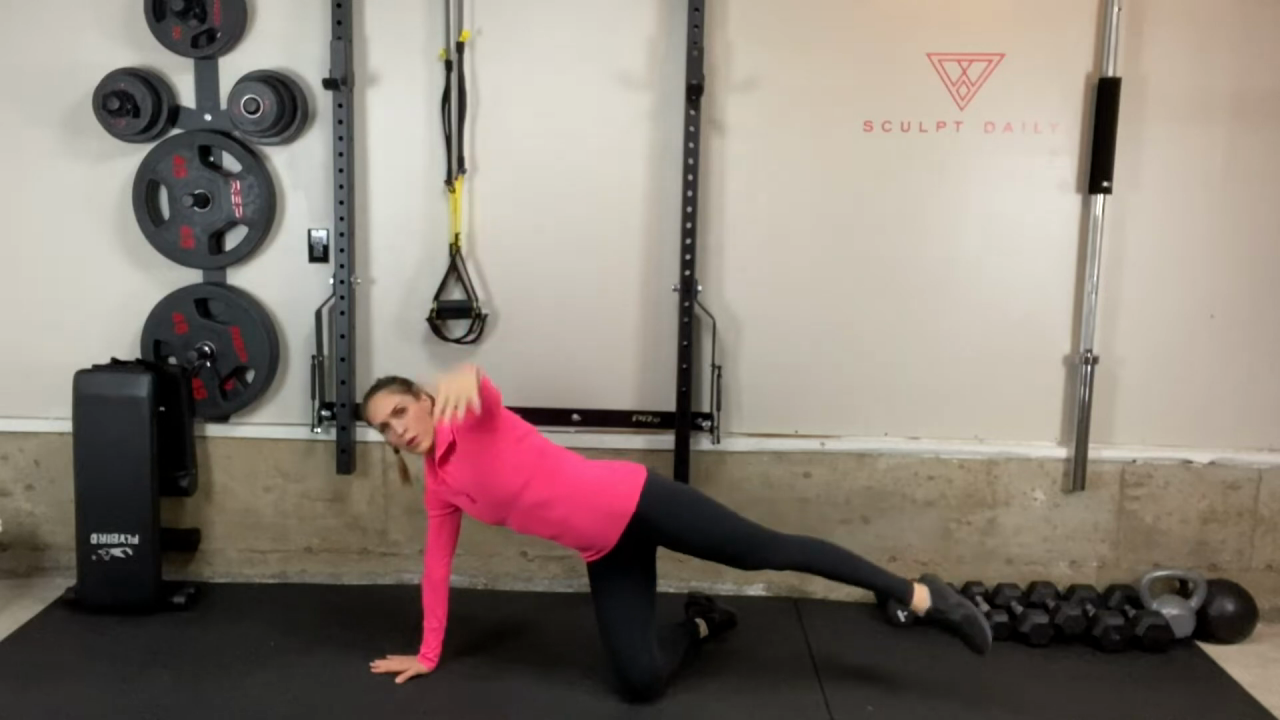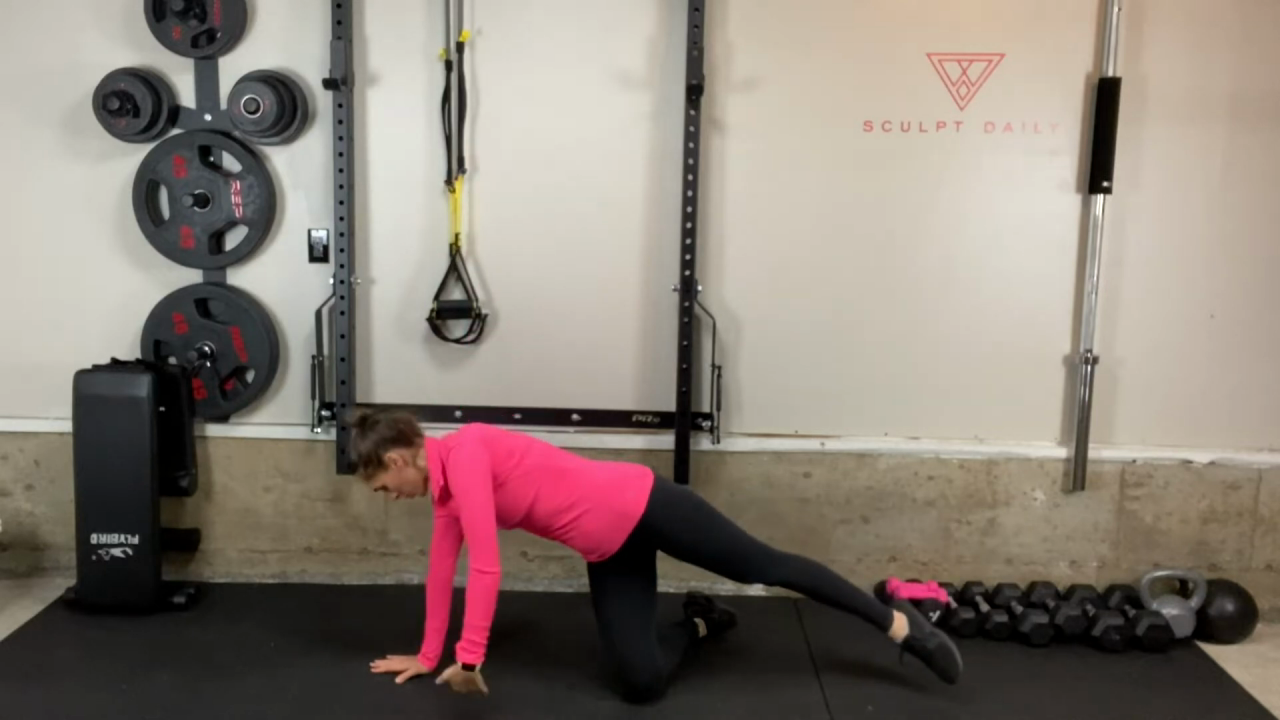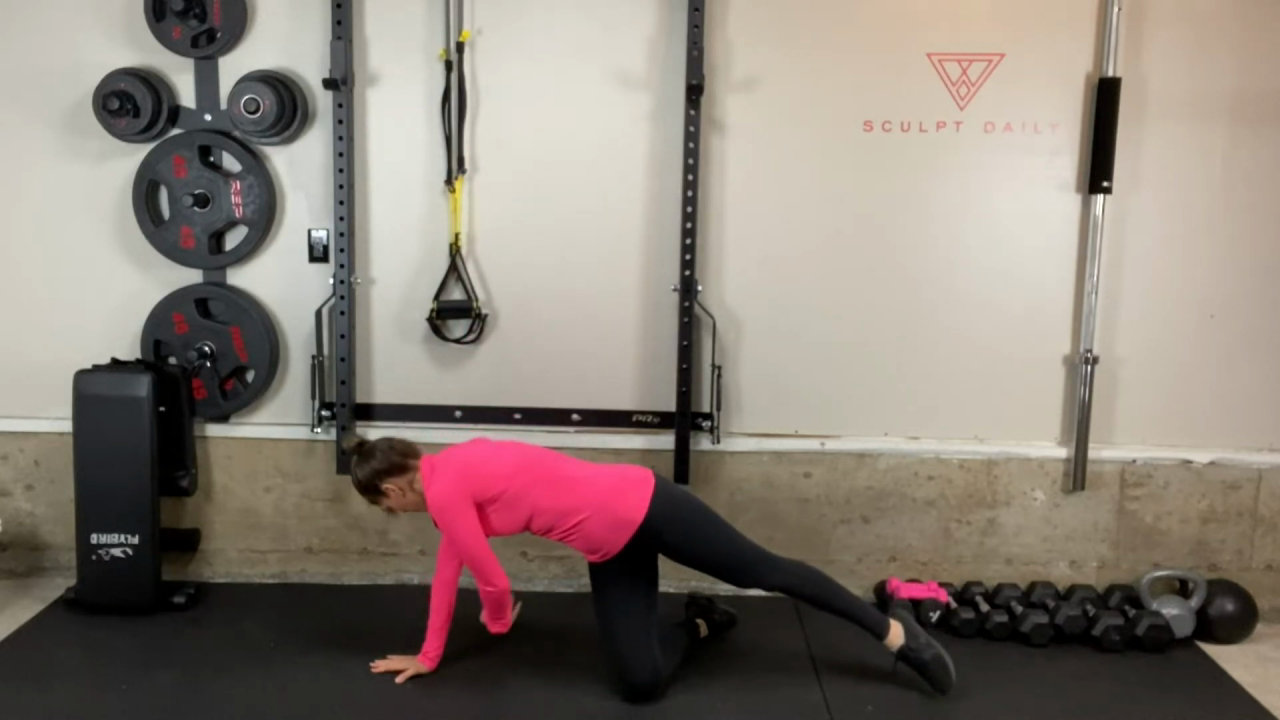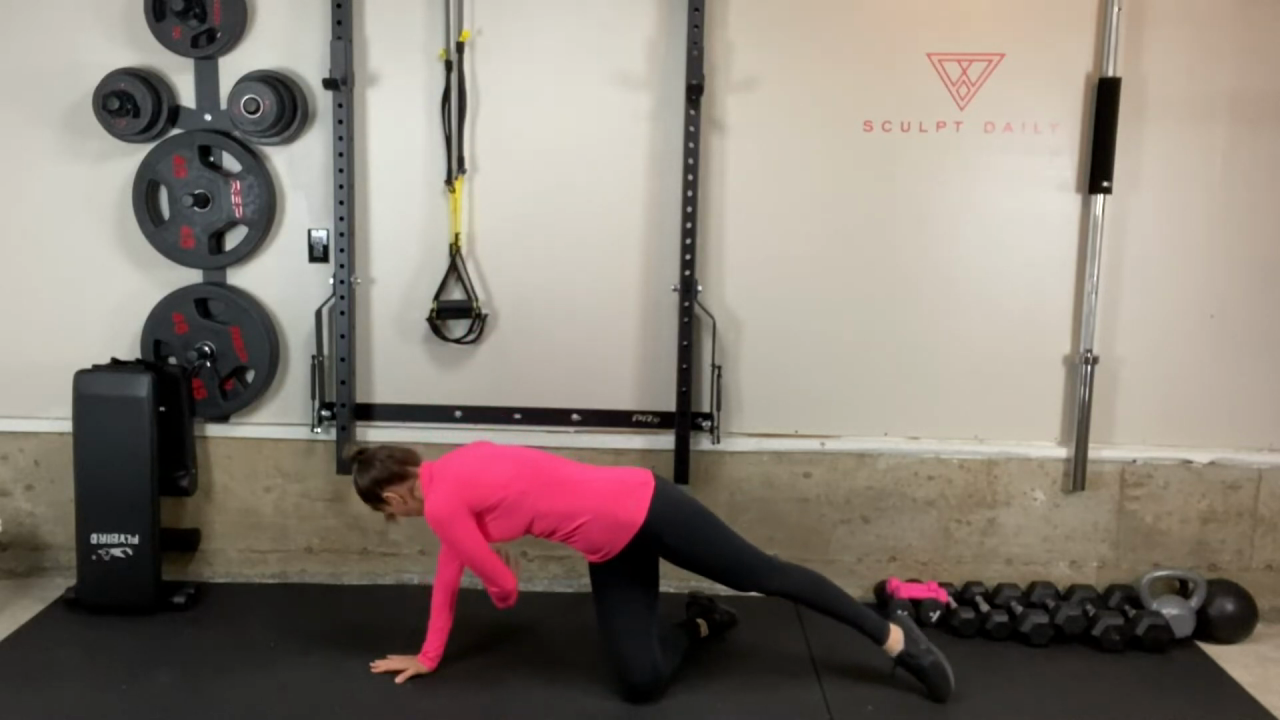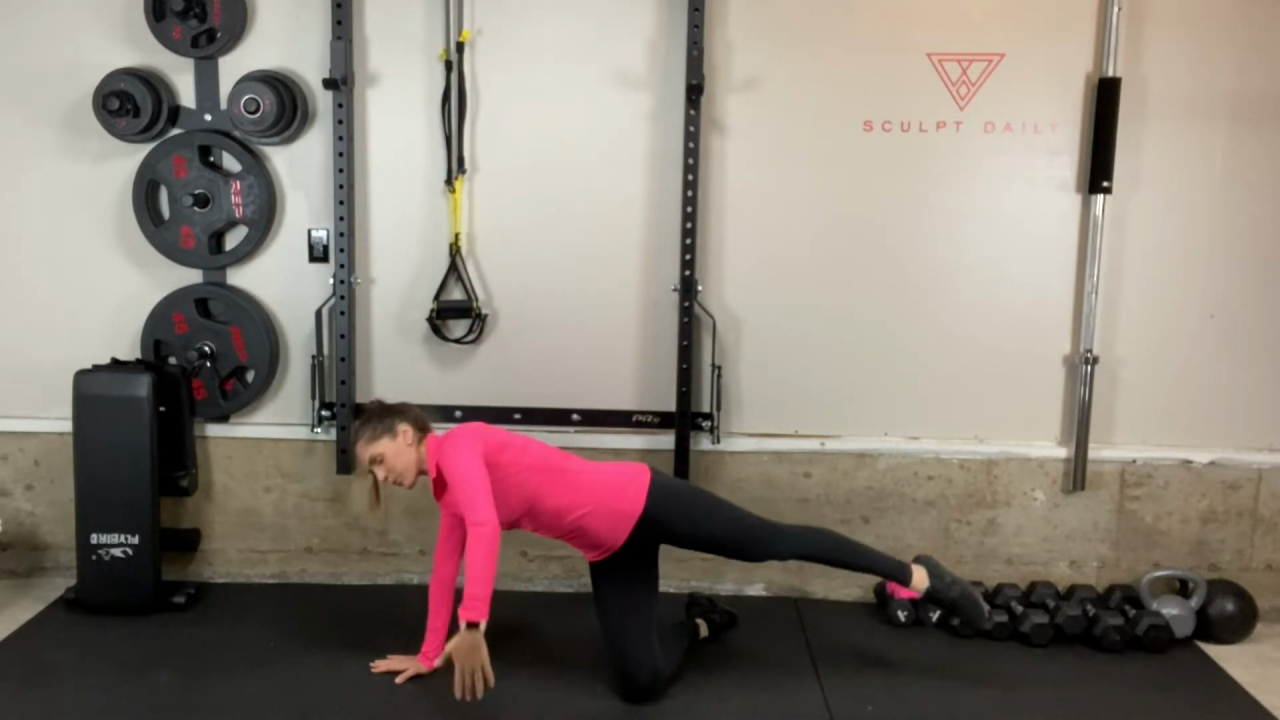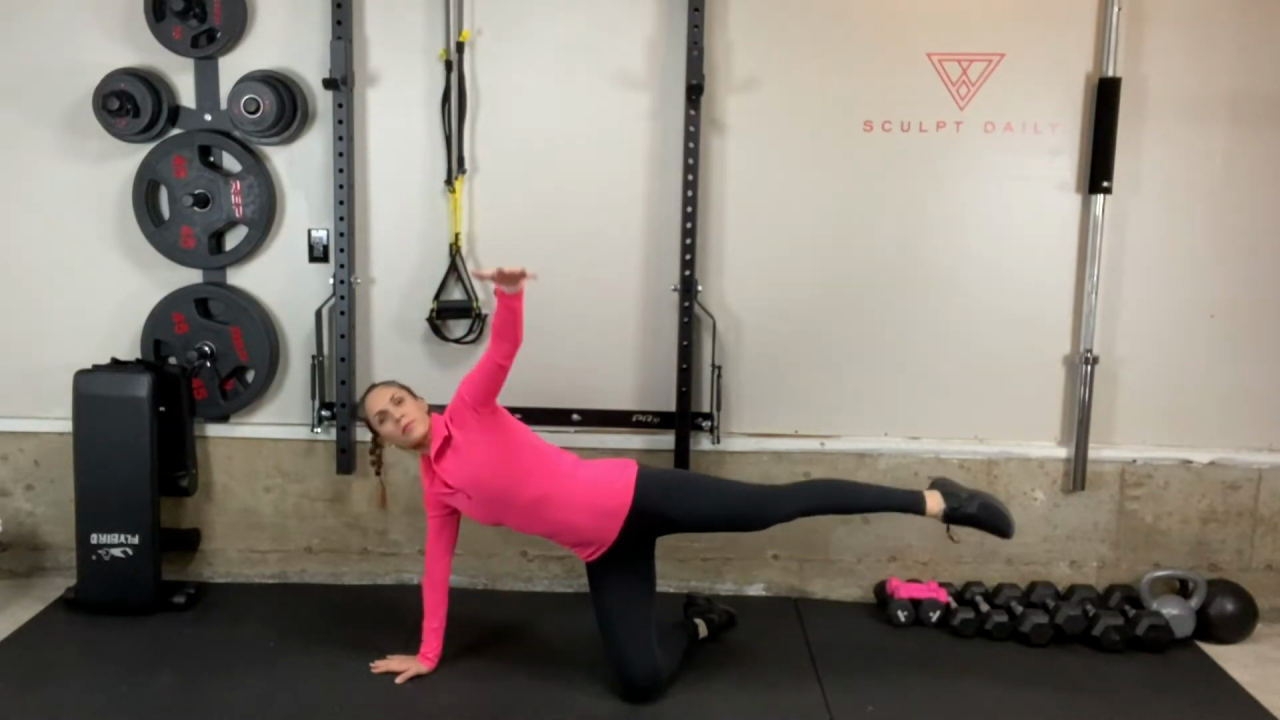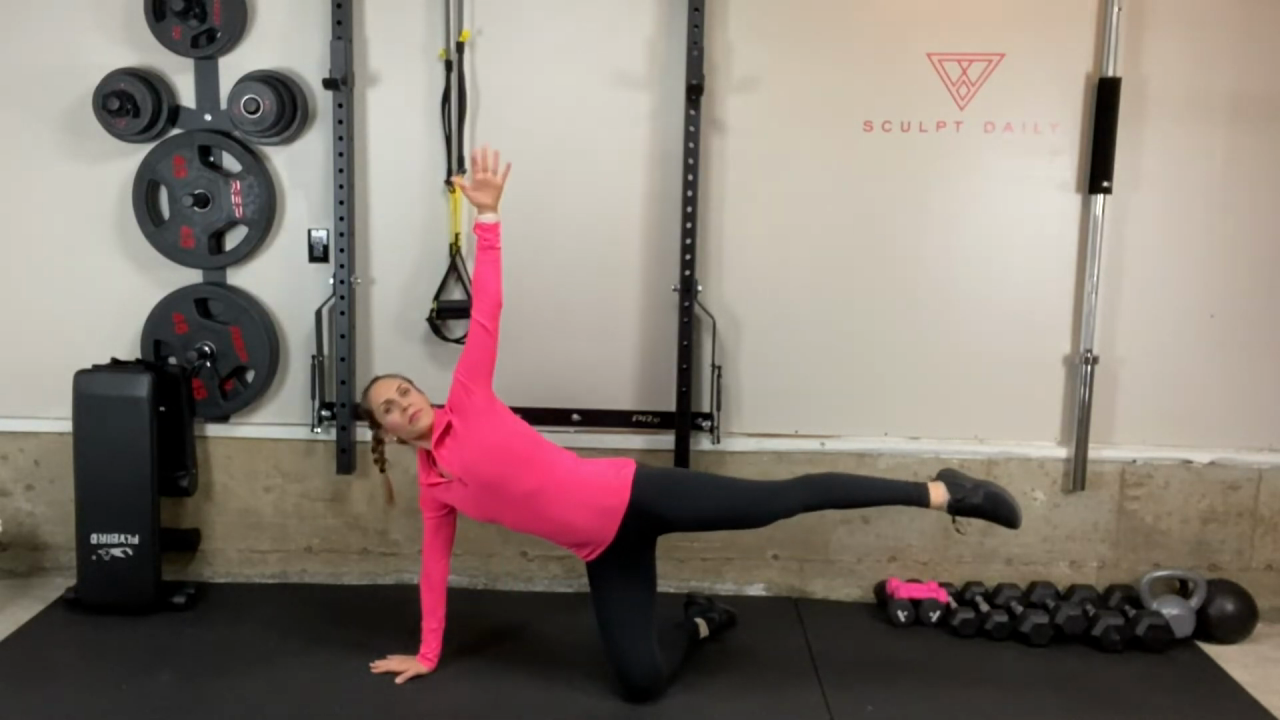
dt=0.7s
person 1, frame 1
left shoulder: (475, 428)
right shoulder: (438, 489)
left elbow: (487, 396)
right elbow: (437, 568)
left wrist: (463, 378)
right wrist: (426, 652)
left hip: (630, 501)
right hip: (602, 550)
left knee: (769, 550)
right knee: (639, 682)
left ankle: (920, 596)
right ankle: (696, 623)
person 1, frame 2
left shoulder: (464, 453)
right shoulder: (444, 489)
left elbow: (487, 569)
right elbow: (442, 568)
left wrist: (471, 659)
right wrist: (428, 656)
left hip: (638, 505)
right hip: (607, 551)
left knee: (766, 567)
right knee: (641, 683)
left ankle: (898, 624)
right ankle: (696, 623)
person 1, frame 3
left shoulder: (444, 490)
right shoulder: (454, 475)
left elbow: (493, 583)
right elbow: (447, 569)
left wrist: (499, 619)
right wrist: (427, 656)
left hip: (641, 508)
right hip: (610, 549)
left knee: (764, 571)
right knee: (641, 683)
left ankle: (895, 633)
right ankle: (697, 624)
person 1, frame 4
left shoulder: (442, 505)
right shoulder: (454, 473)
left elbow: (501, 583)
right elbow: (448, 573)
left wrist: (505, 594)
right wrist: (427, 656)
left hip: (642, 507)
right hip: (610, 549)
left knee: (764, 575)
right knee: (642, 682)
left ankle: (895, 638)
right ankle: (699, 623)
person 1, frame 5
left shoulder: (457, 445)
right shoulder: (448, 491)
left elbow: (486, 533)
right elbow: (445, 567)
left wrist: (472, 628)
right wrist: (428, 653)
left hip: (640, 501)
right hip: (610, 549)
left knee: (777, 542)
right knee: (642, 681)
left ankle: (918, 578)
right ankle: (697, 623)
person 1, frame 6
left shoulder: (469, 410)
right shoulder: (434, 487)
left elbow: (505, 346)
right elbow: (439, 567)
left wrist: (509, 290)
right wrist: (426, 653)
left hip: (627, 498)
right hip: (600, 550)
left knee: (777, 503)
right knee: (640, 683)
left ankle: (934, 501)
right ankle: (698, 623)
person 1, frame 7
left shoulder: (468, 400)
right shoulder: (432, 483)
left elbow: (487, 308)
right elbow: (436, 561)
left wrist: (486, 213)
right wrist: (426, 653)
left hip: (630, 495)
right hip: (605, 547)
left knee: (786, 500)
right knee: (641, 683)
left ankle: (941, 492)
right ankle: (698, 622)
